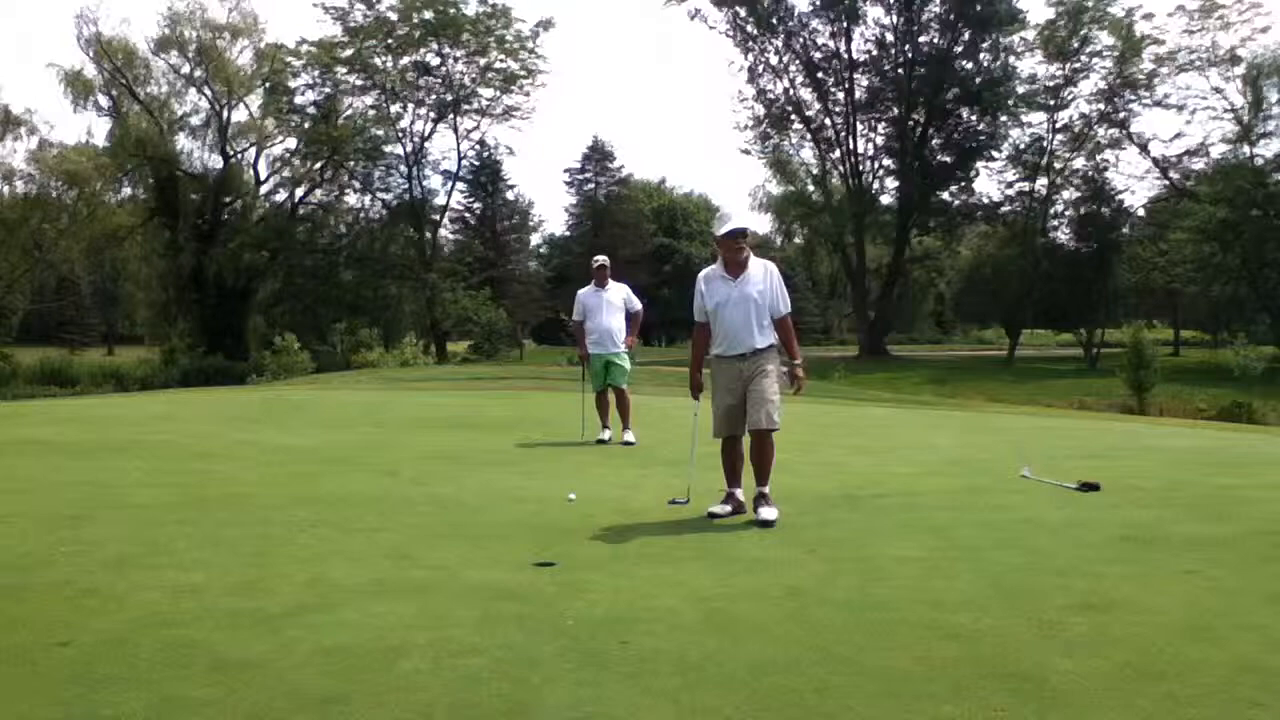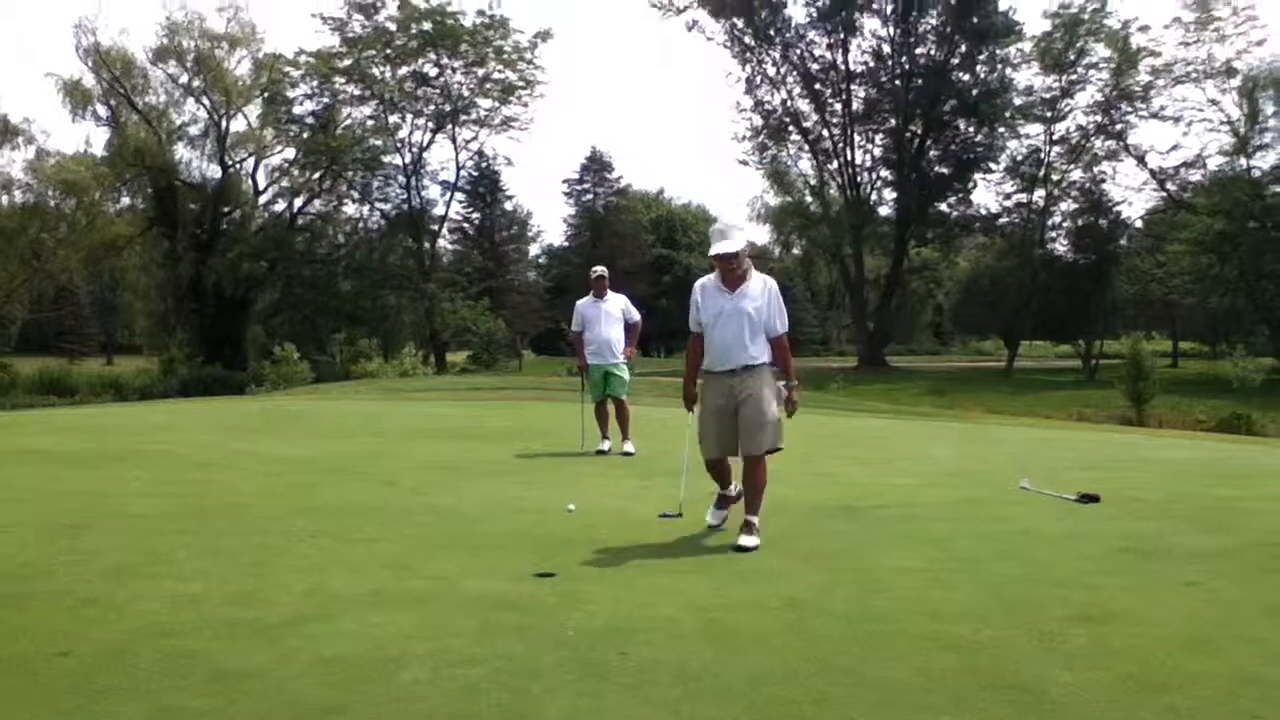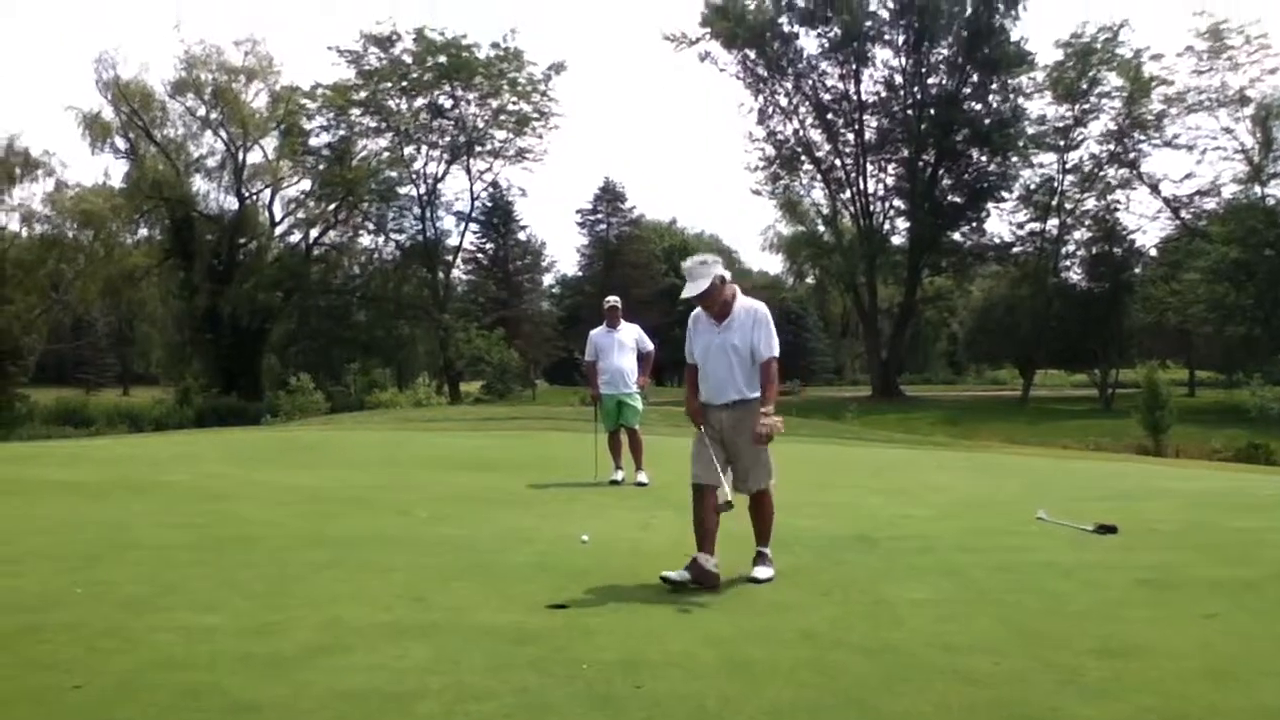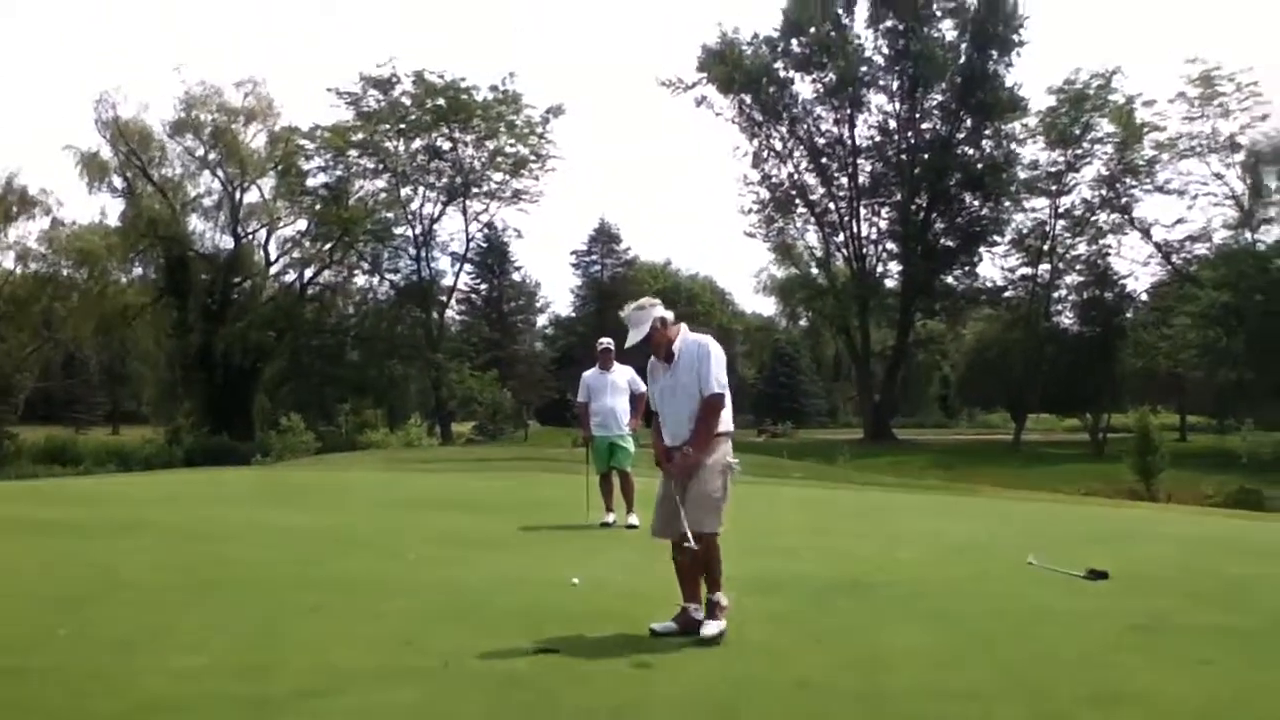
dt=0.4s
person 1, frame 1
left shoulder: (767, 271)
right shoulder: (705, 279)
left elbow: (782, 320)
right elbow: (701, 328)
left wrist: (796, 362)
right wrist: (695, 370)
left hip: (762, 360)
right hip: (724, 364)
left knee: (761, 429)
right knee: (729, 434)
left ankle: (763, 495)
right ankle: (734, 494)
person 1, frame 2
left shoulder: (765, 286)
right shoulder: (701, 289)
left elbow: (779, 338)
right elbow: (696, 339)
left wrist: (791, 384)
right wrist: (689, 382)
left hip: (754, 378)
right hip: (713, 381)
left knee: (754, 453)
right knee: (713, 453)
left ankle: (751, 522)
right ankle: (728, 491)
person 1, frame 3
left shoulder: (755, 312)
right shoulder: (696, 319)
left elbow: (769, 364)
left wrist: (768, 411)
right wrist: (691, 400)
left hip: (747, 412)
right hip: (709, 414)
left knee: (757, 487)
right knee: (703, 486)
left ankle: (763, 555)
right ankle: (704, 564)
person 1, frame 4
left shoulder: (702, 347)
right shoulder: (655, 364)
left elbow: (714, 402)
left wrist: (691, 452)
right wrist: (660, 447)
left hip: (709, 450)
right hip: (677, 455)
left knee: (700, 529)
right knee: (676, 533)
left ankle: (715, 601)
right ankle: (692, 608)
person 2, frame 1
left shoulder: (622, 290)
right shoulder: (583, 295)
left elbow: (637, 310)
right elbow: (577, 322)
left wrist: (632, 336)
right wrist: (581, 347)
left hip: (618, 349)
right hip: (594, 351)
left knee: (620, 389)
right knee: (600, 390)
left ankle: (627, 429)
right ankle: (605, 429)
person 2, frame 2
left shoulder: (621, 300)
right shoulder: (581, 305)
left elbow: (636, 321)
right elbow: (577, 333)
left wrist: (631, 347)
right wrist: (580, 358)
left hip: (617, 360)
right hip: (593, 362)
left knee: (620, 399)
right knee: (599, 401)
left ankle: (626, 440)
right ankle: (605, 439)
person 2, frame 3
left shoulder: (634, 330)
right shoulder: (595, 335)
left elbow: (649, 351)
right elbow: (590, 363)
left wrist: (644, 376)
right wrist: (593, 388)
left hip: (630, 390)
right hip: (606, 391)
left knee: (633, 429)
right knee: (613, 431)
left ankle: (640, 470)
right ankle: (618, 469)
person 2, frame 4
left shoulder: (627, 372)
right shoulder: (587, 376)
left elbow: (642, 393)
right elbow: (582, 404)
left wrist: (636, 418)
right wrist: (585, 430)
left hip: (622, 431)
right hip: (598, 433)
left knee: (624, 472)
right knee: (604, 473)
left ankle: (631, 512)
right ankle: (609, 512)
